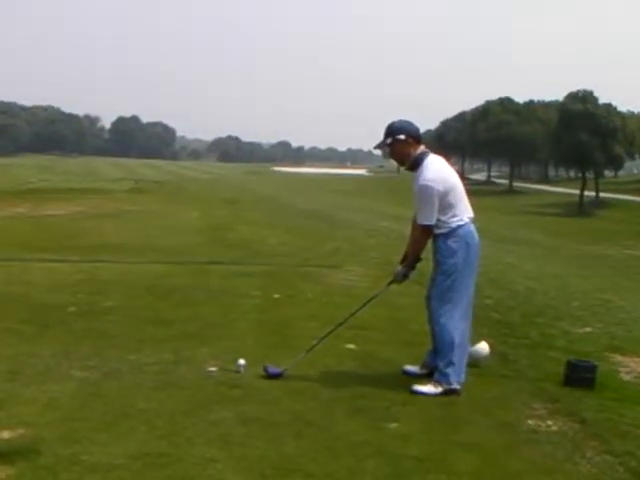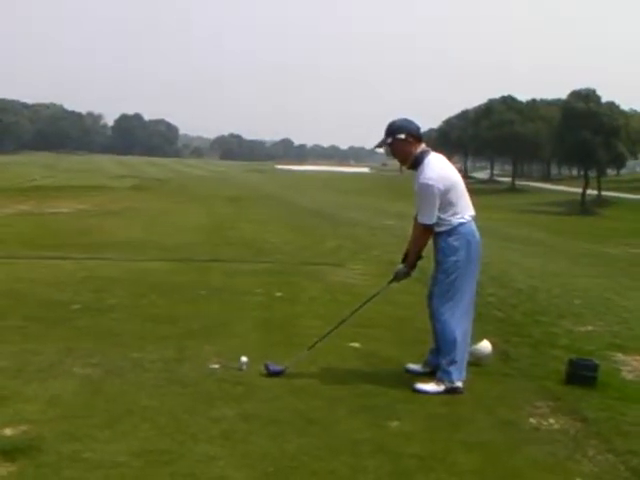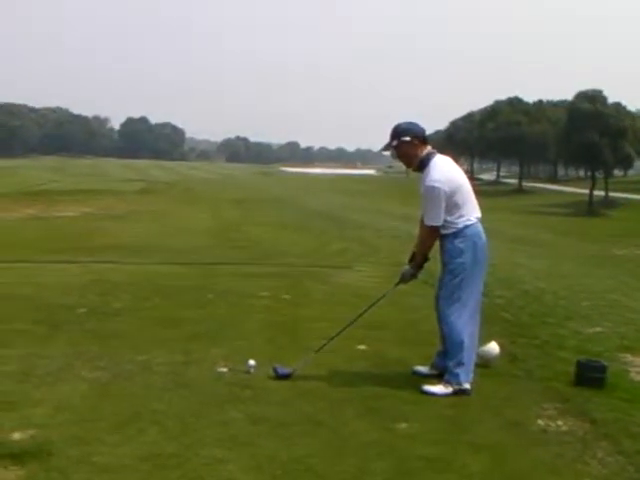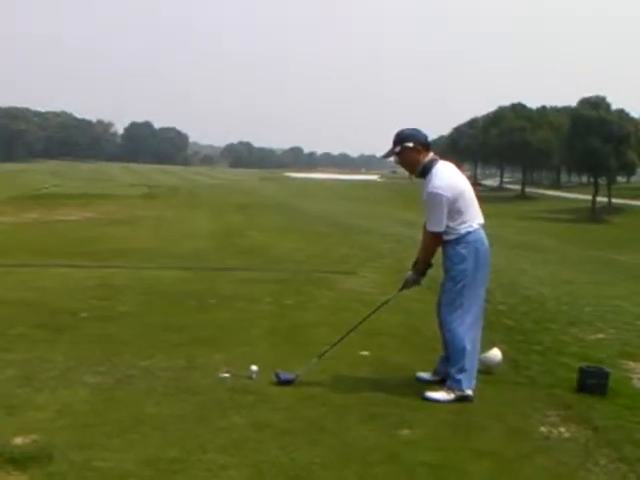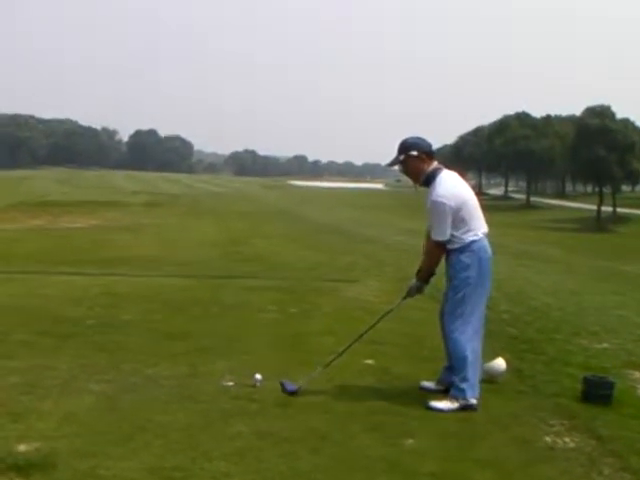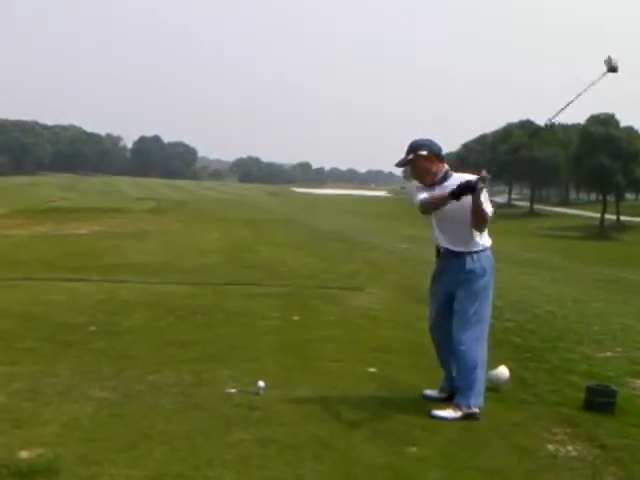
dt=0.4s
person 1, frame 1
left shoulder: (427, 179)
right shoulder: (430, 163)
left elbow: (424, 229)
right elbow: (420, 221)
left wrist: (407, 266)
right wrist: (406, 256)
left hip: (455, 241)
right hip: (452, 239)
left knee: (447, 308)
right knee: (437, 303)
left ankle: (448, 378)
right ankle: (435, 362)
person 1, frame 2
left shoulder: (428, 177)
right shoulder: (432, 161)
left elbow: (425, 227)
right elbow: (422, 219)
left wrist: (408, 264)
right wrist: (408, 254)
left hip: (456, 240)
right hip: (454, 237)
left knee: (448, 306)
right knee: (438, 302)
left ankle: (451, 377)
right ankle: (437, 360)
person 1, frame 3
left shoulder: (434, 180)
right shoulder: (438, 162)
left elbow: (432, 229)
right elbow: (428, 221)
left wrist: (415, 265)
right wrist: (415, 255)
left hip: (463, 242)
right hip: (461, 239)
left knee: (455, 308)
right knee: (447, 304)
left ankle: (459, 378)
right ankle: (445, 362)
person 1, frame 4
left shoulder: (437, 186)
right shoulder: (441, 168)
left elbow: (435, 235)
right elbow: (430, 228)
left wrist: (418, 270)
right wrist: (419, 262)
left hip: (465, 248)
right hip: (464, 245)
left knee: (457, 314)
right knee: (448, 310)
left ankle: (461, 385)
right ankle: (447, 368)
person 1, frame 5
left shoulder: (441, 195)
right shoulder: (445, 178)
left elbow: (439, 245)
right elbow: (432, 235)
left wrist: (421, 279)
right wrist: (422, 272)
left hip: (469, 257)
right hip: (466, 254)
left knee: (461, 324)
right knee: (451, 319)
left ankle: (464, 394)
right ankle: (451, 377)
person 1, frame 6
left shoulder: (469, 181)
right shoulder: (422, 190)
left elbow: (481, 225)
right elbow: (428, 206)
left wrist: (476, 196)
right wrist: (454, 194)
left hip: (474, 264)
right hip: (446, 262)
left knee: (467, 334)
right knee: (440, 328)
left ankle: (468, 402)
right ankle: (453, 384)
